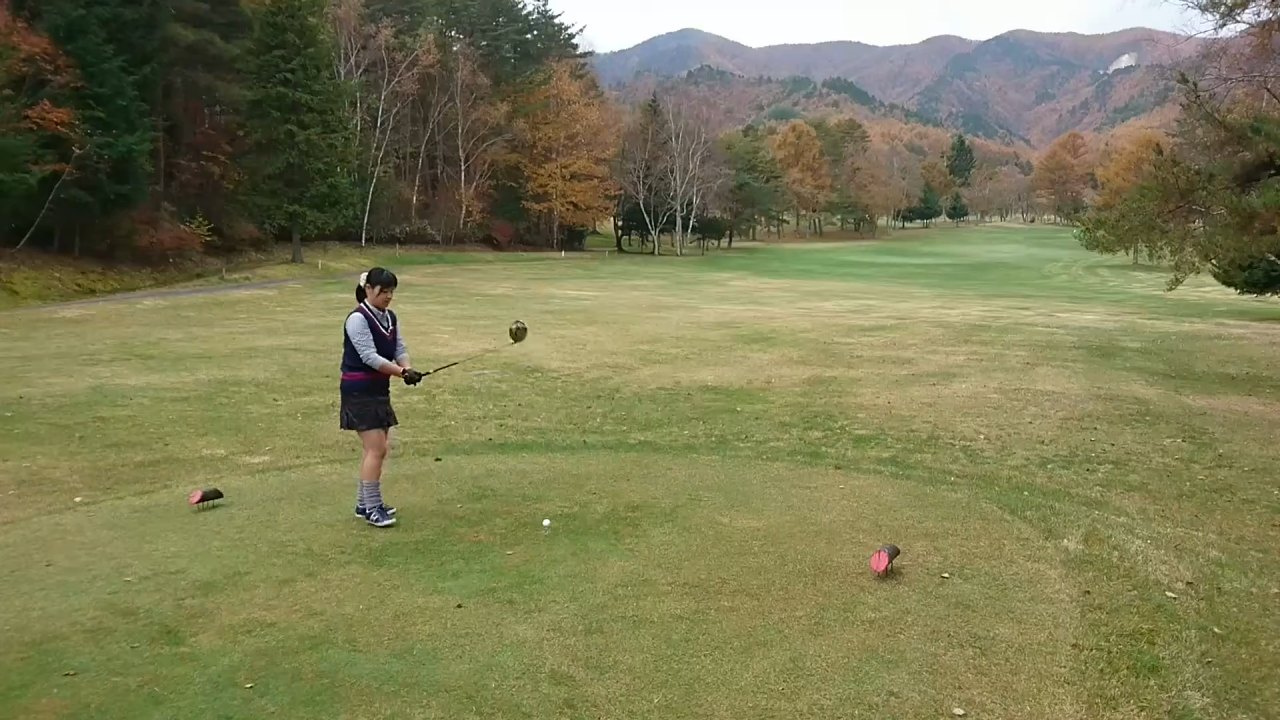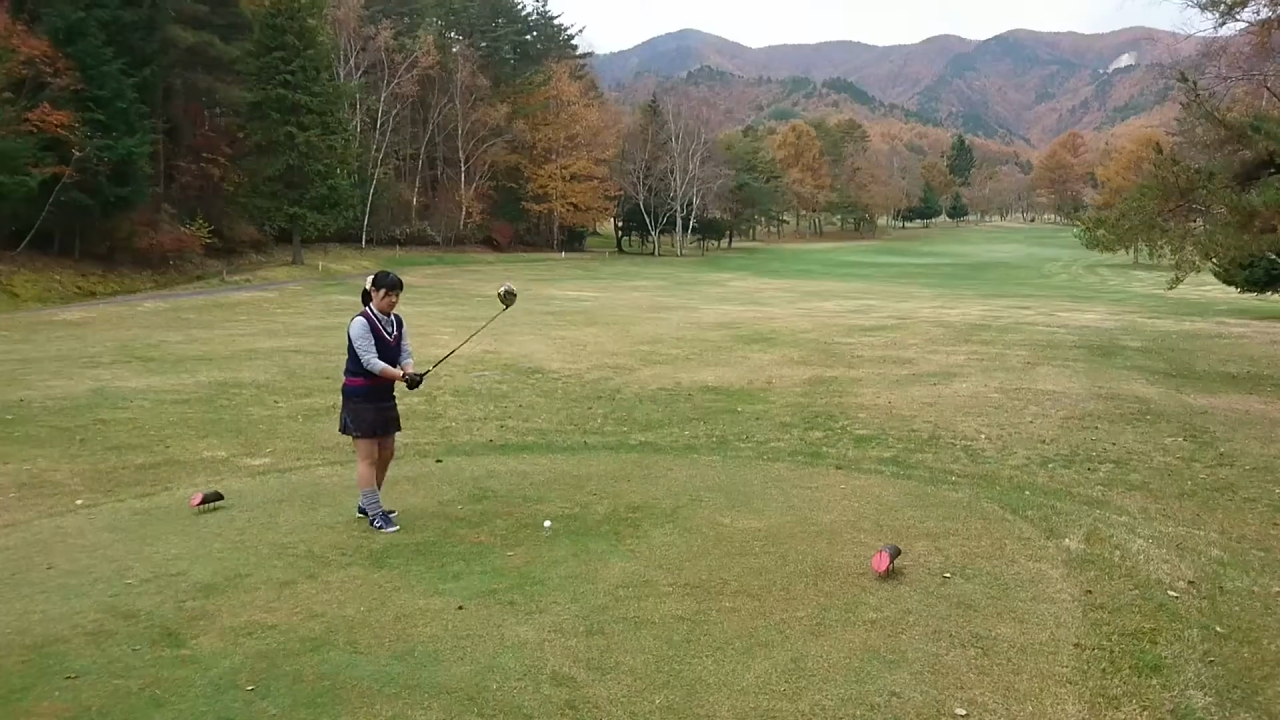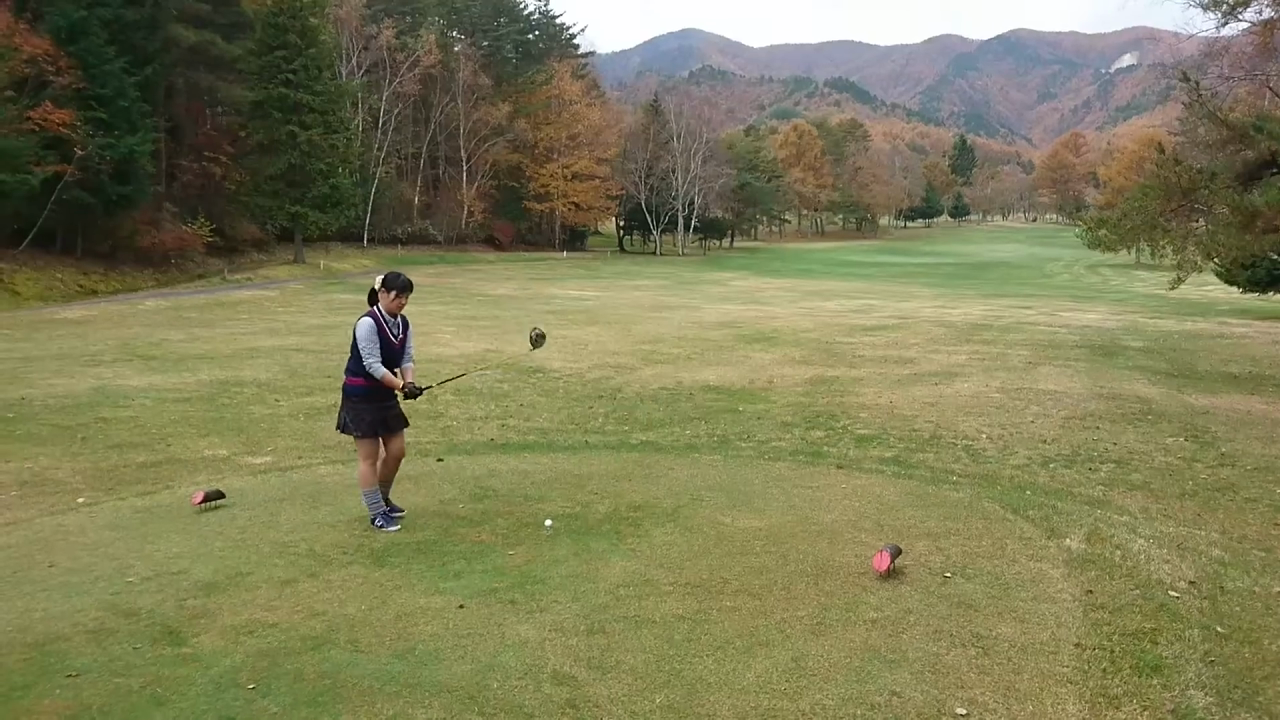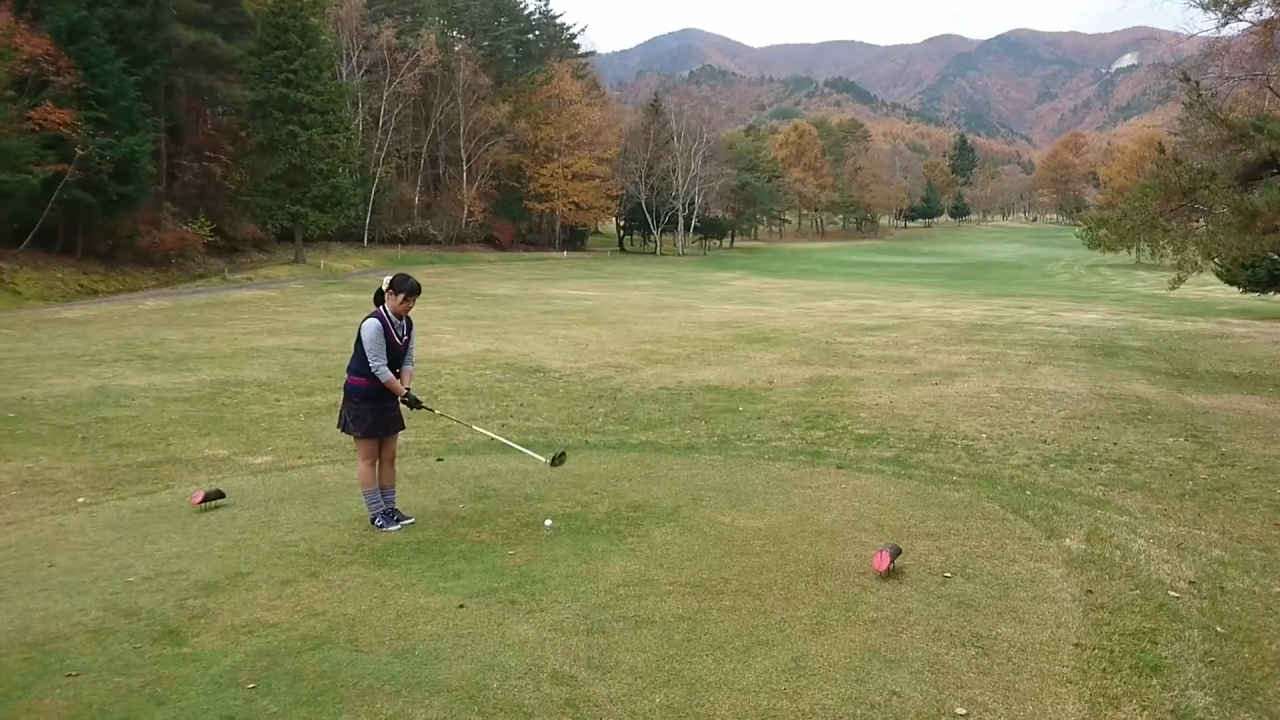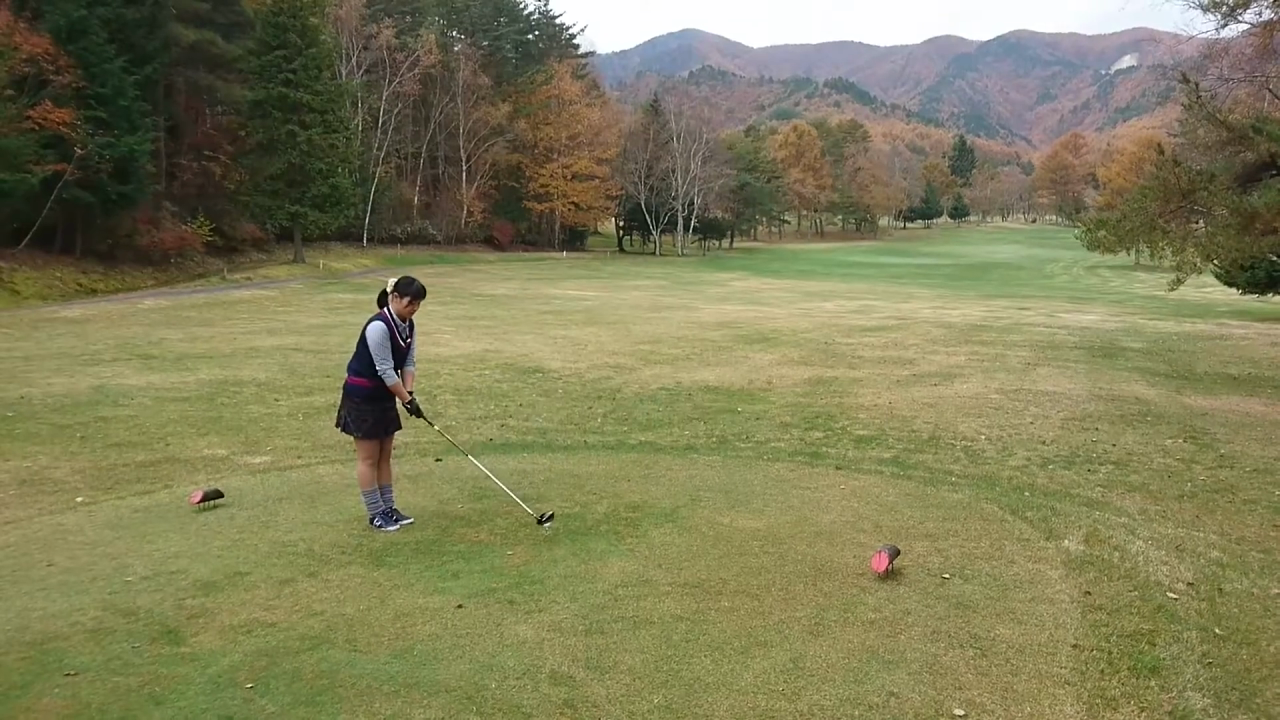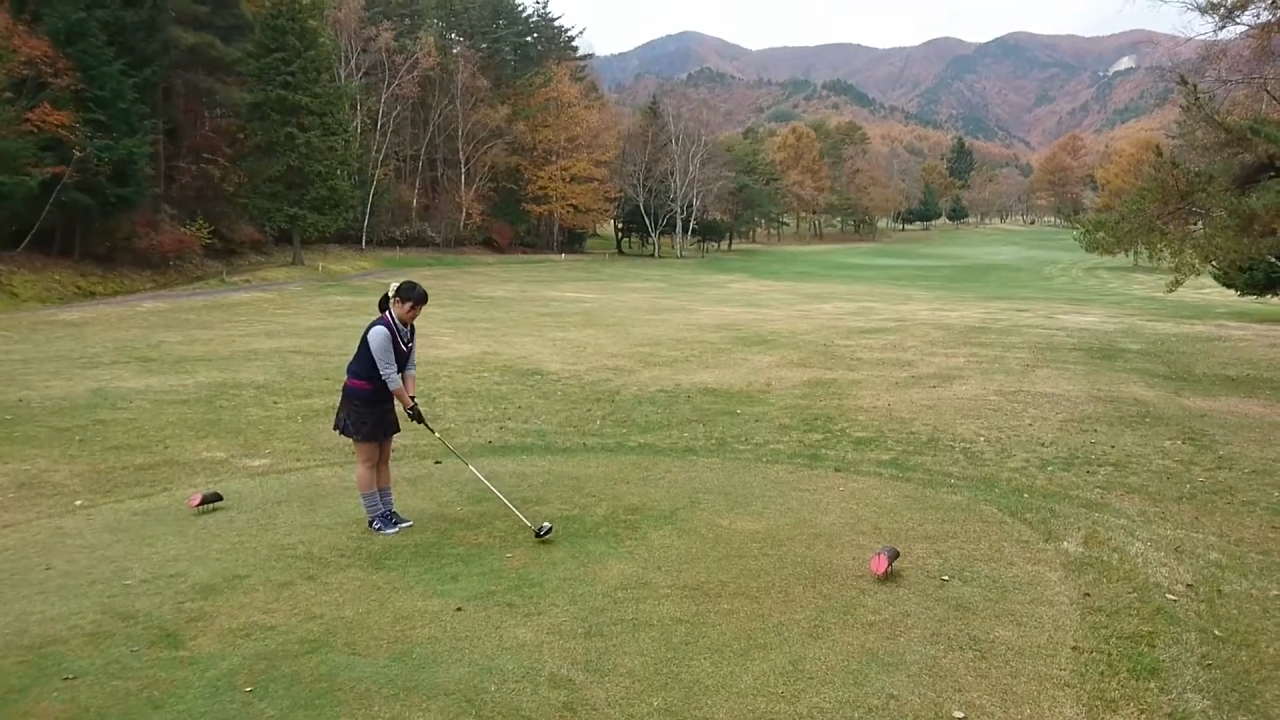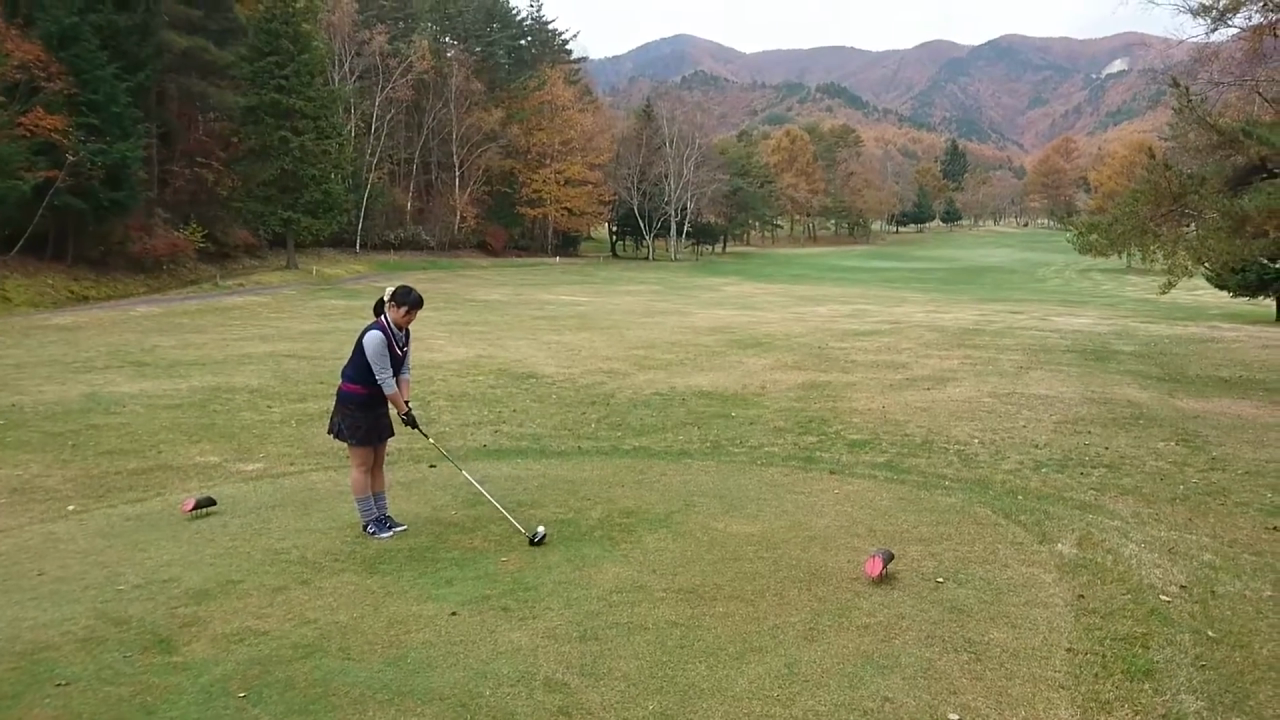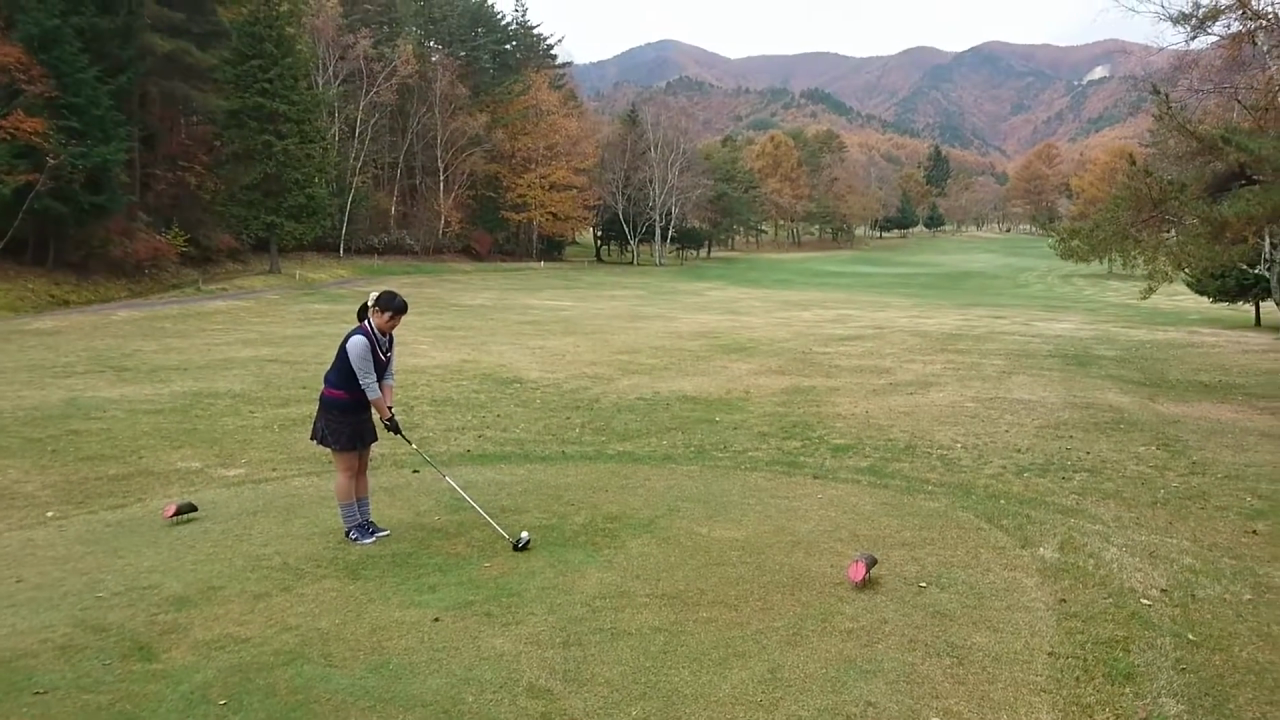
dt=0.2s
person 1, frame 1
left shoulder: (390, 318)
right shoulder: (358, 318)
left elbow: (399, 349)
right elbow: (369, 356)
left wrist: (407, 369)
right wrist: (402, 373)
left hip: (378, 389)
right hip: (359, 391)
left knee: (374, 449)
right knee: (377, 449)
left ankle: (366, 504)
right ankle: (372, 508)
person 1, frame 2
left shoulder: (397, 322)
right shoulder: (361, 323)
left elbow: (404, 355)
right elbow: (370, 361)
left wrist: (410, 373)
right wrist: (402, 376)
left hip: (384, 396)
right hip: (361, 397)
left knee: (385, 455)
right knee: (368, 458)
left ankle: (367, 504)
right ankle: (375, 514)
person 1, frame 3
left shoulder: (403, 323)
right shoulder: (367, 323)
left elbow: (407, 358)
right elbow: (373, 365)
left wrist: (409, 382)
right wrist: (402, 386)
left hip: (385, 396)
right hip: (361, 397)
left knee: (397, 451)
right knee: (369, 457)
left ankle: (382, 498)
right ankle: (377, 513)
person 1, frame 4
left shoulder: (407, 325)
right shoulder: (373, 324)
left elbow: (407, 361)
right elbow: (379, 368)
left wrist: (406, 389)
right wrist: (404, 394)
left hip: (386, 396)
right hip: (362, 397)
left knee: (388, 456)
right knee: (368, 458)
left ankle: (389, 508)
right ankle: (376, 513)
person 1, frame 5
left shoulder: (408, 326)
right shoulder: (378, 327)
left elbow: (408, 362)
right elbow: (385, 371)
left wrist: (409, 392)
right wrist: (407, 400)
left hip: (384, 396)
right hip: (362, 397)
left knee: (385, 456)
right knee: (368, 458)
left ankle: (388, 508)
right ankle: (375, 514)
person 1, frame 6
left shoulder: (408, 329)
right shoulder: (380, 331)
left elbow: (409, 366)
right elbow: (389, 374)
left wrist: (411, 398)
right wrist: (409, 405)
left hip: (383, 399)
right hip: (361, 399)
left knee: (383, 458)
right knee: (368, 460)
left ankle: (387, 511)
right ankle: (374, 516)
person 1, frame 7
left shoulder: (403, 333)
right shoulder: (375, 336)
left elbow: (403, 371)
right elbow: (385, 379)
left wrist: (406, 403)
right wrist: (403, 411)
left hip: (376, 402)
right hip: (355, 403)
left knee: (378, 463)
right knee: (362, 464)
left ankle: (381, 515)
right ankle: (368, 521)
person 1, frame 8
left shoulder: (387, 338)
right shoulder: (359, 340)
left elbow: (387, 376)
right elbow: (369, 383)
left wrist: (389, 409)
right wrist: (386, 417)
left hip: (359, 407)
right hip: (338, 409)
left knee: (361, 467)
right knee: (348, 469)
left ankle: (364, 521)
right ankle: (351, 526)
